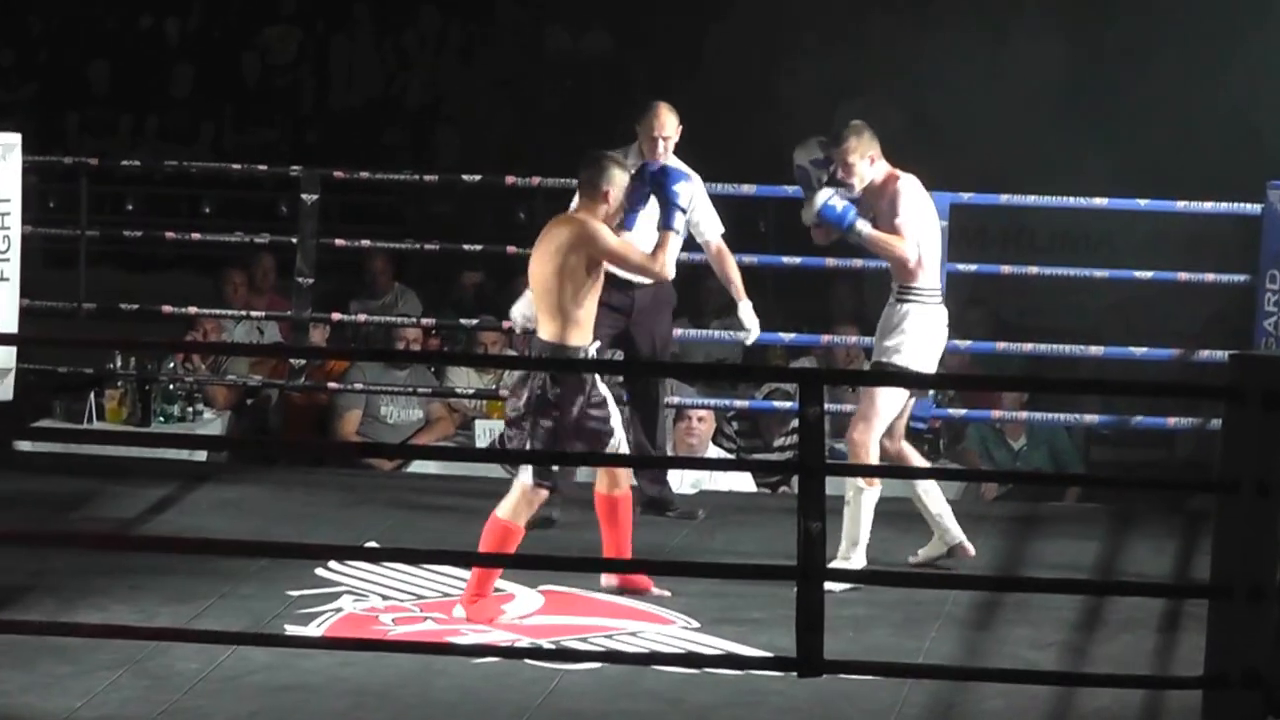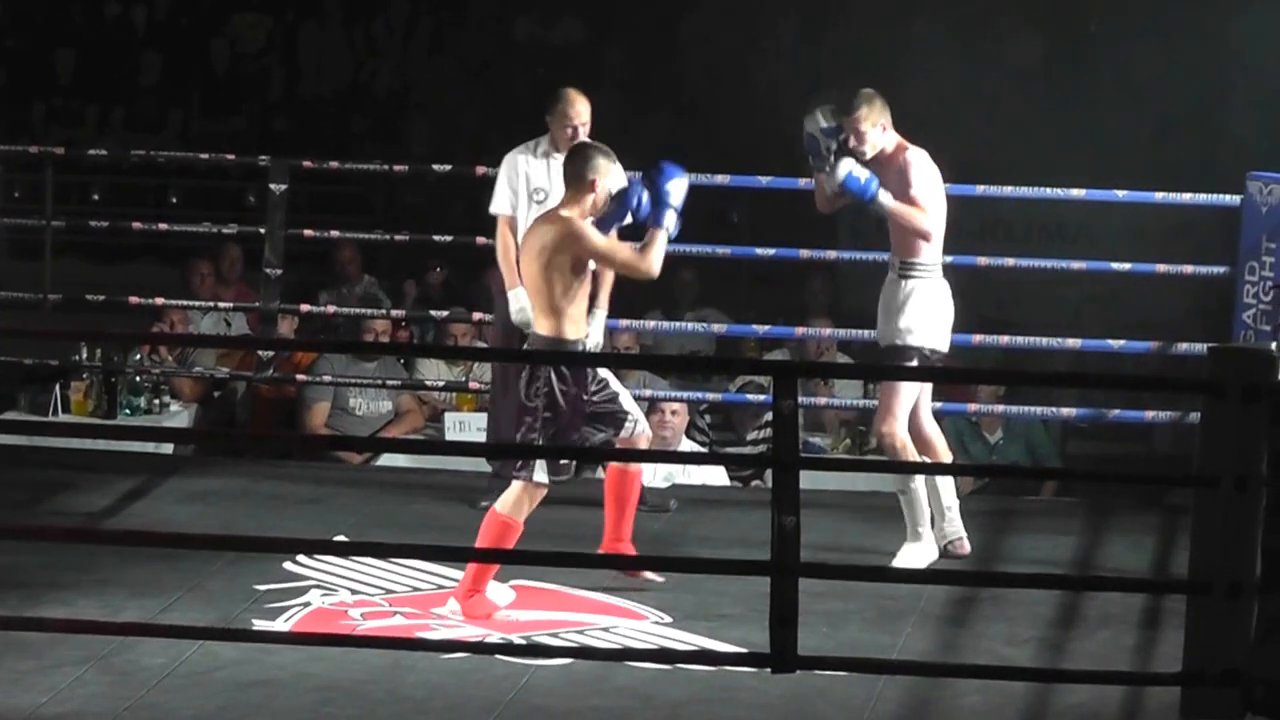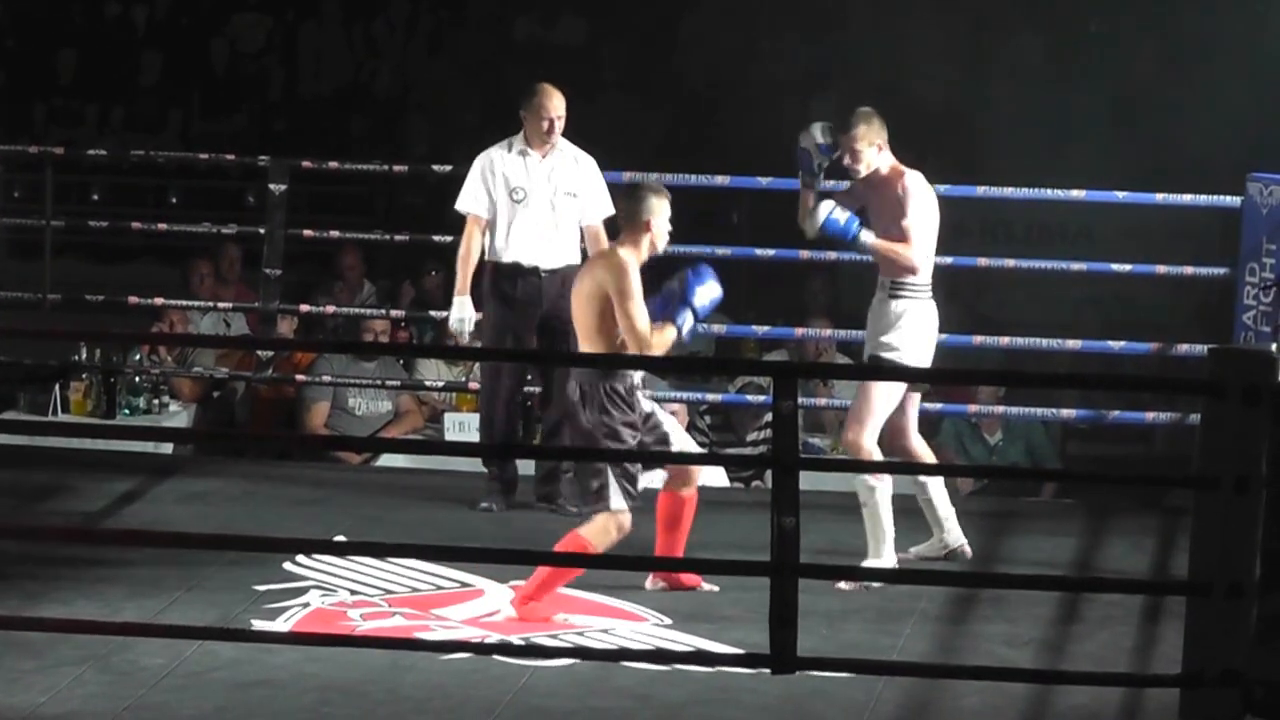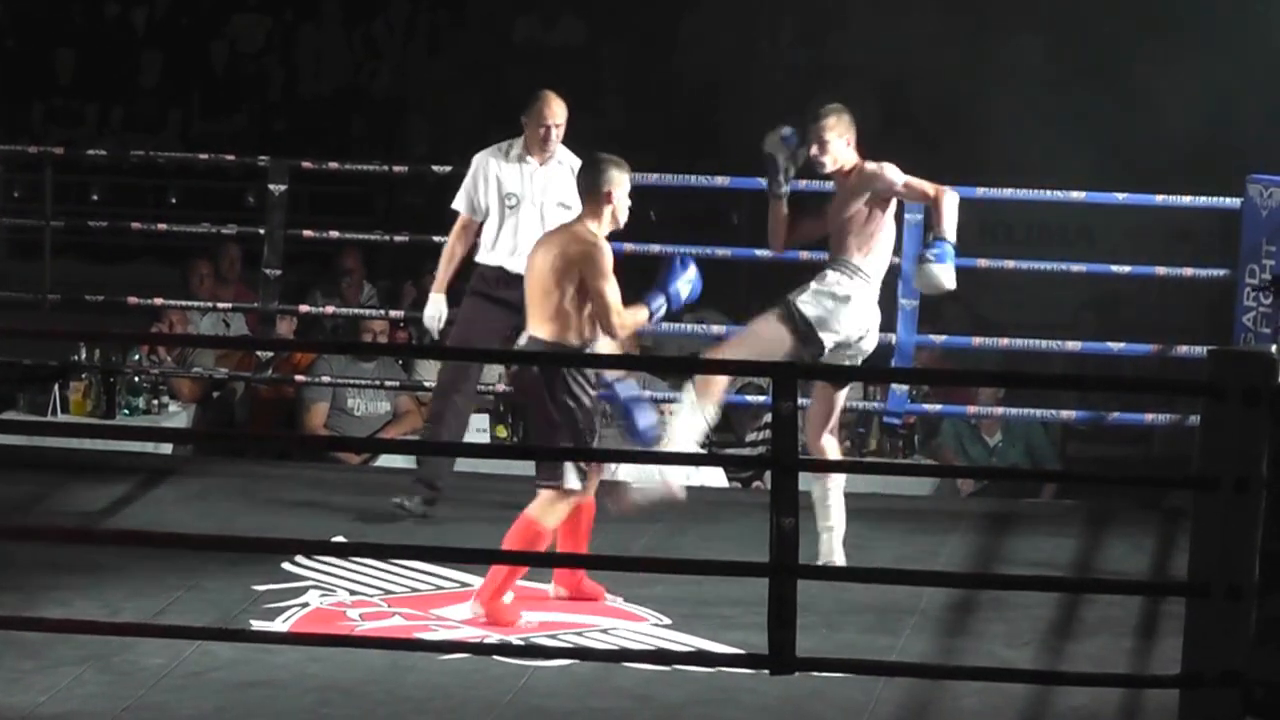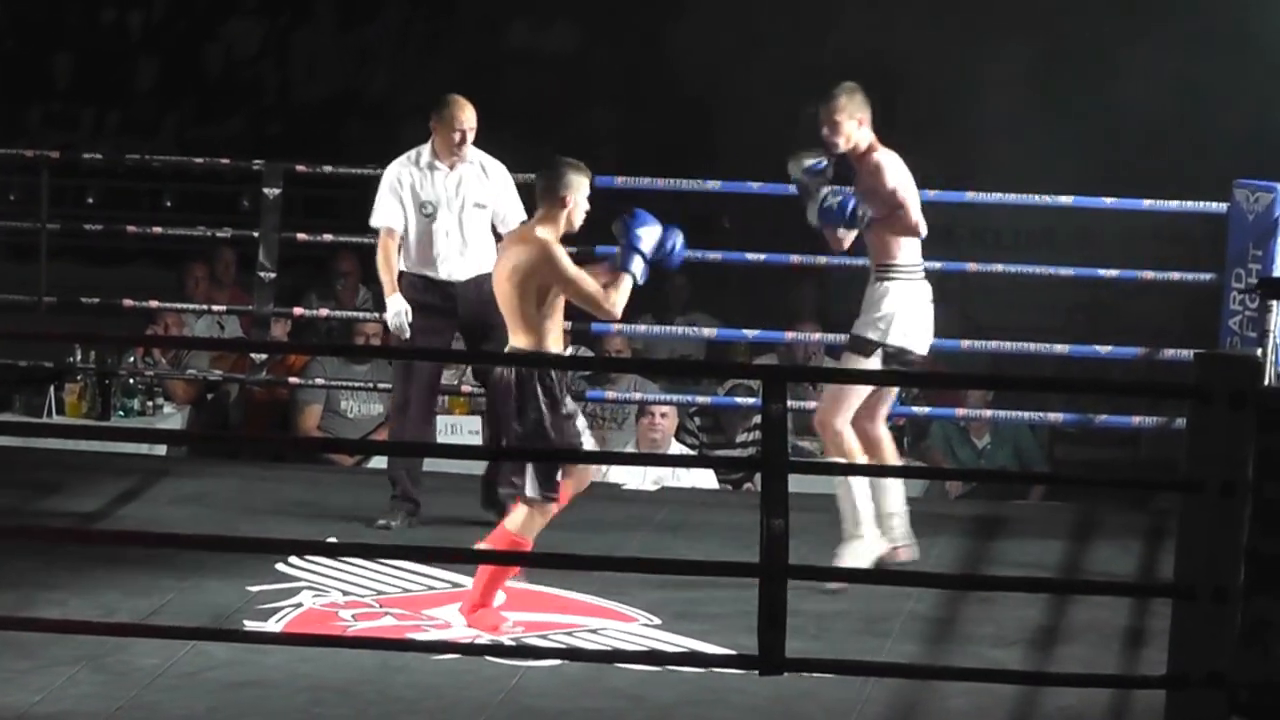
dt=0.5s
person 1, frame 1
left shoulder: (903, 190)
right shoulder: (873, 196)
left elbow: (908, 256)
right elbow: (821, 234)
left wrist: (852, 222)
right wrist: (812, 188)
left hip: (916, 320)
right hip: (903, 317)
left knee: (862, 437)
right knee: (888, 440)
right ankle: (949, 533)
person 1, frame 2
left shoulder: (912, 161)
right shoulder: (879, 165)
left elbow: (927, 229)
right elbow: (826, 203)
left wrist: (875, 195)
right wrist: (820, 156)
left hip: (920, 294)
right hip: (902, 291)
left knee: (889, 427)
right knee: (917, 419)
person 1, frame 3
left shoulder: (907, 186)
right shoulder: (870, 187)
left elbow: (913, 259)
right elbow: (809, 220)
left wrist: (855, 234)
right wrist: (809, 173)
left hip: (906, 316)
right hip: (888, 312)
left knee: (857, 436)
right knee: (901, 431)
right ankle: (949, 535)
person 1, frame 4
left shoulder: (877, 177)
right shoulder: (835, 202)
left elbow: (943, 195)
right elbow: (780, 241)
left wrist: (941, 248)
right wrist: (778, 183)
left hip: (838, 294)
right hip: (861, 320)
left knee: (717, 362)
right knee: (818, 434)
person 1, frame 5
left shoulder: (882, 163)
right shoulder: (863, 167)
left elbow: (916, 226)
right elbow: (840, 242)
left wrist: (851, 209)
right wrist: (820, 195)
left hip: (897, 299)
right hip: (892, 299)
left knee: (831, 419)
right knee: (869, 425)
left ankle: (860, 538)
right ankle: (892, 536)
person 2, frame 1
left shoulder: (570, 228)
right shoulder: (584, 232)
left elbow: (615, 258)
right elbow: (658, 269)
left wrist: (637, 204)
right wrist: (675, 211)
left hip: (579, 368)
right hip: (553, 372)
left knee: (616, 465)
right knee: (532, 488)
left ankle: (619, 570)
right ankle: (476, 594)
person 2, frame 2
left shoulder: (555, 225)
right shoulder: (569, 230)
right elbow: (645, 267)
left wrist: (620, 211)
right wrist: (665, 211)
left hip: (576, 359)
right hip: (555, 365)
left knee: (635, 434)
right knee: (531, 485)
left ankle: (617, 546)
right ankle: (469, 592)
person 2, frame 3
left shoulder: (612, 264)
right shoulder: (620, 268)
right elbow: (646, 347)
left wrist: (670, 302)
right wrist: (688, 311)
left hip: (621, 392)
right hip: (602, 397)
left knee: (687, 466)
right knee: (614, 520)
left ankle: (668, 570)
right ankle: (529, 595)
person 2, frame 4
left shoulder: (563, 239)
right shoulder: (591, 247)
right elbow: (614, 326)
left wrist: (621, 386)
right wrist: (664, 297)
left hip: (553, 362)
right hip: (553, 370)
left knee: (588, 473)
right knee: (561, 494)
left ankle: (571, 577)
right ankle: (492, 594)
person 2, frame 5
left shoulder: (522, 241)
right shoulder: (542, 250)
left elbow: (577, 290)
right elbow: (609, 308)
left wrist: (628, 256)
right wrist: (636, 255)
left hip: (543, 375)
right hip: (532, 381)
left knee: (579, 471)
right knee: (534, 504)
left ankle: (501, 542)
right ankle: (478, 605)
person 3, frame 1
left shoulder: (688, 183)
left elbow: (715, 248)
left wrist: (743, 303)
left hip: (652, 296)
right hip: (601, 289)
left knee: (647, 396)
left ankle: (652, 490)
person 3, frame 2
left shoulder: (606, 169)
right shoulder: (519, 162)
right elbow: (505, 232)
left wrist: (599, 311)
right wrist: (515, 291)
right hip: (524, 283)
right knee: (509, 383)
right ankle: (503, 480)
person 3, frame 3
left shoulder: (582, 164)
right shoulder: (493, 161)
left elbow: (595, 236)
right elbow: (475, 230)
right wrist: (461, 294)
left hip: (565, 282)
right hip: (510, 281)
left knee: (563, 388)
right knee: (501, 385)
left ankle: (550, 486)
right ankle: (500, 483)
person 3, frame 4
left shoulder: (578, 174)
right shoulder: (489, 163)
right elbow: (465, 229)
right wrist: (437, 291)
right hip: (492, 284)
right knee: (455, 381)
right ankle: (427, 486)
person 3, frame 5
left shoulder: (492, 171)
right shoulder: (402, 173)
left elbow: (514, 237)
right elbow: (388, 241)
right wrist: (392, 296)
left hip: (480, 289)
right hip: (424, 292)
right knee: (411, 397)
right ankle: (404, 499)
